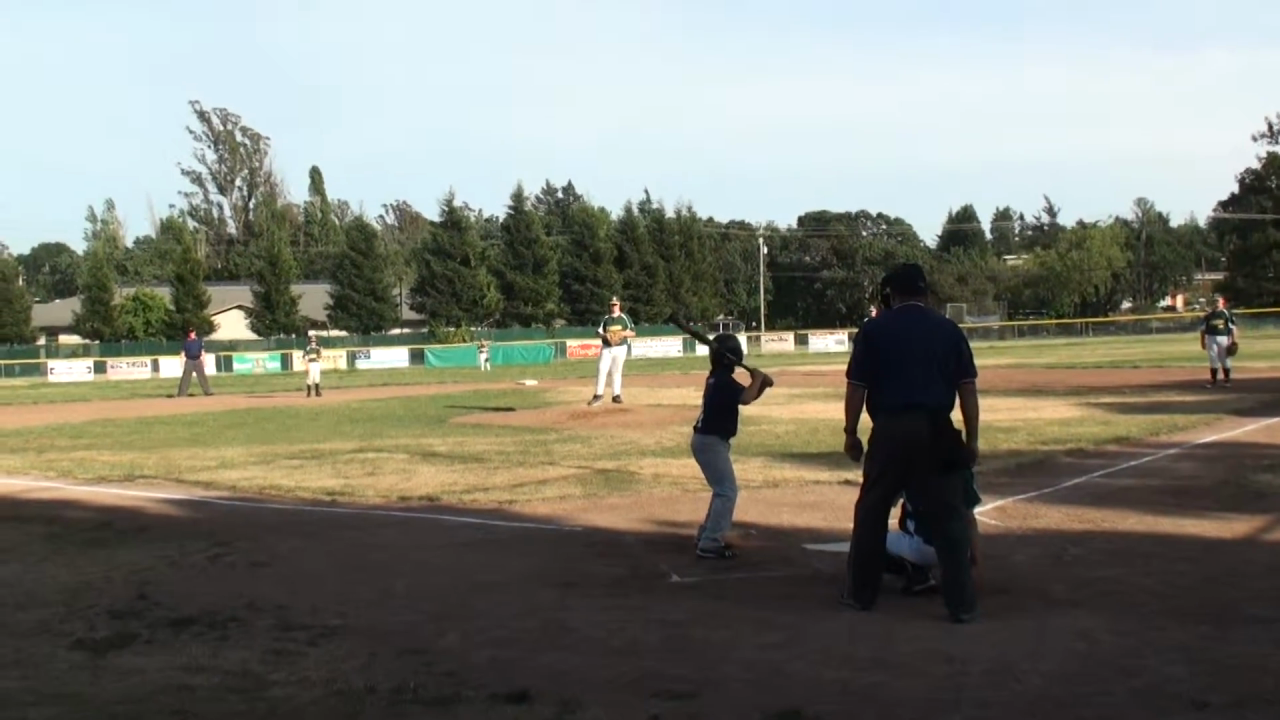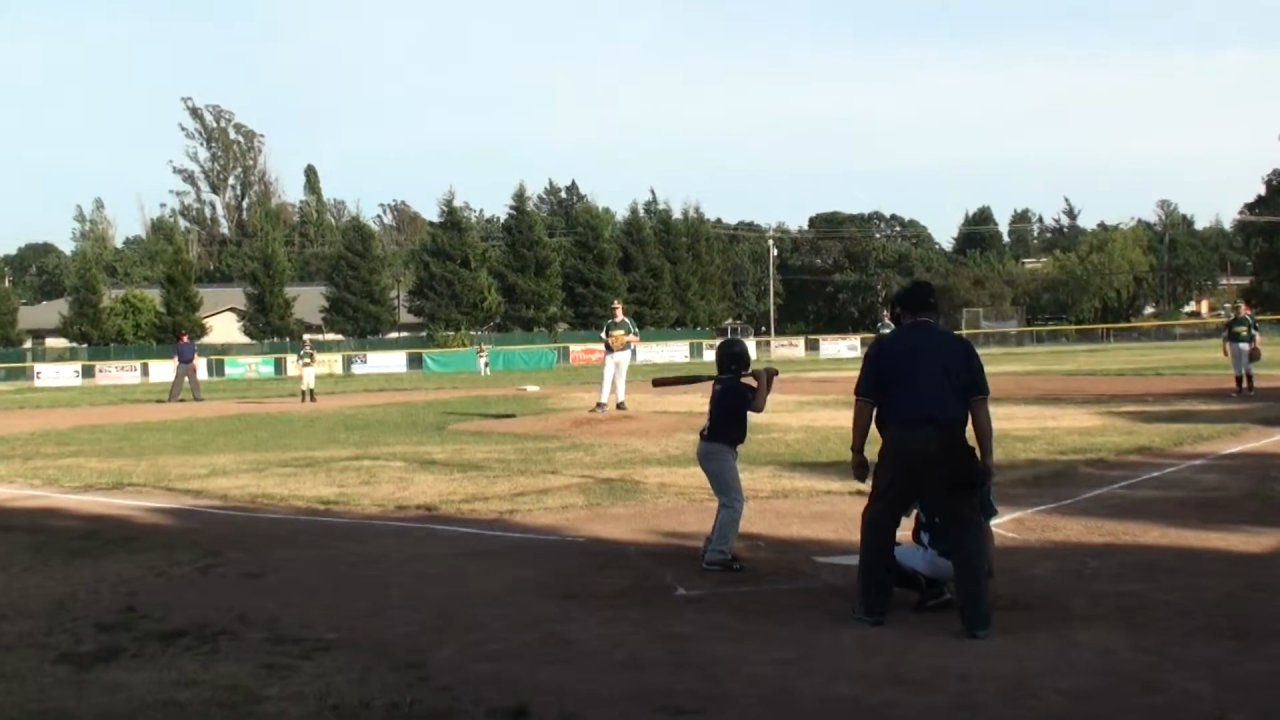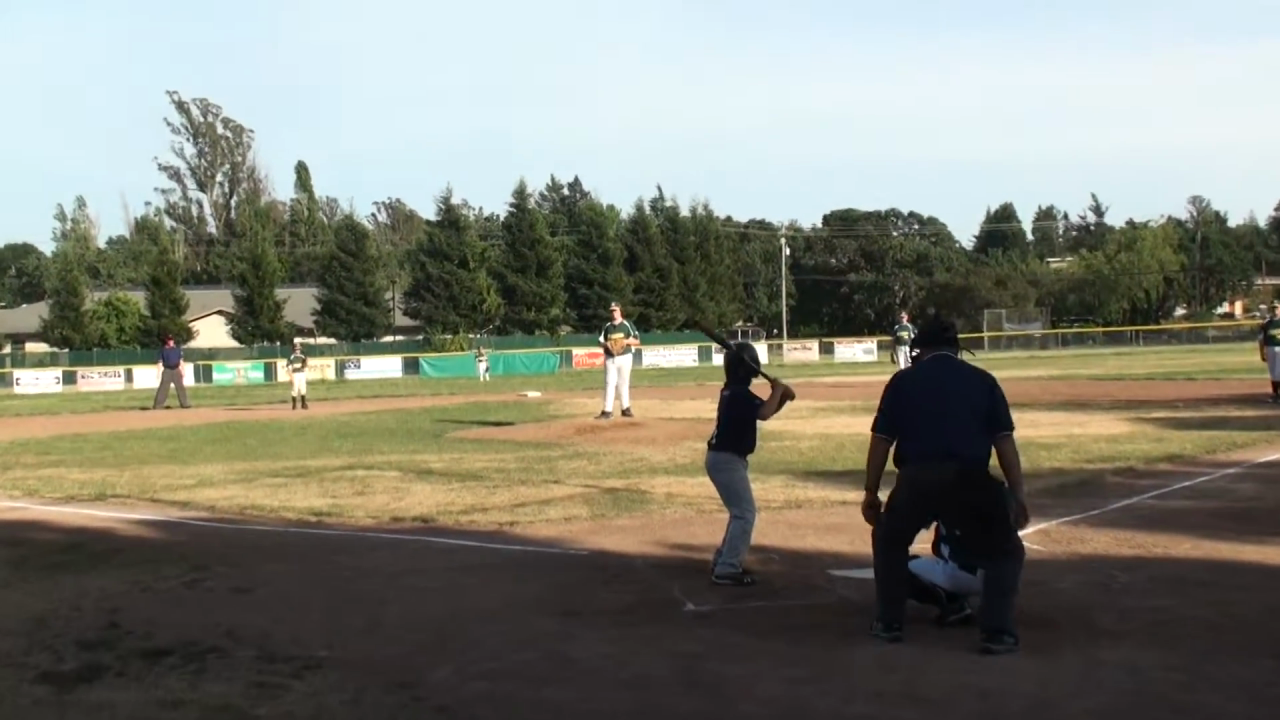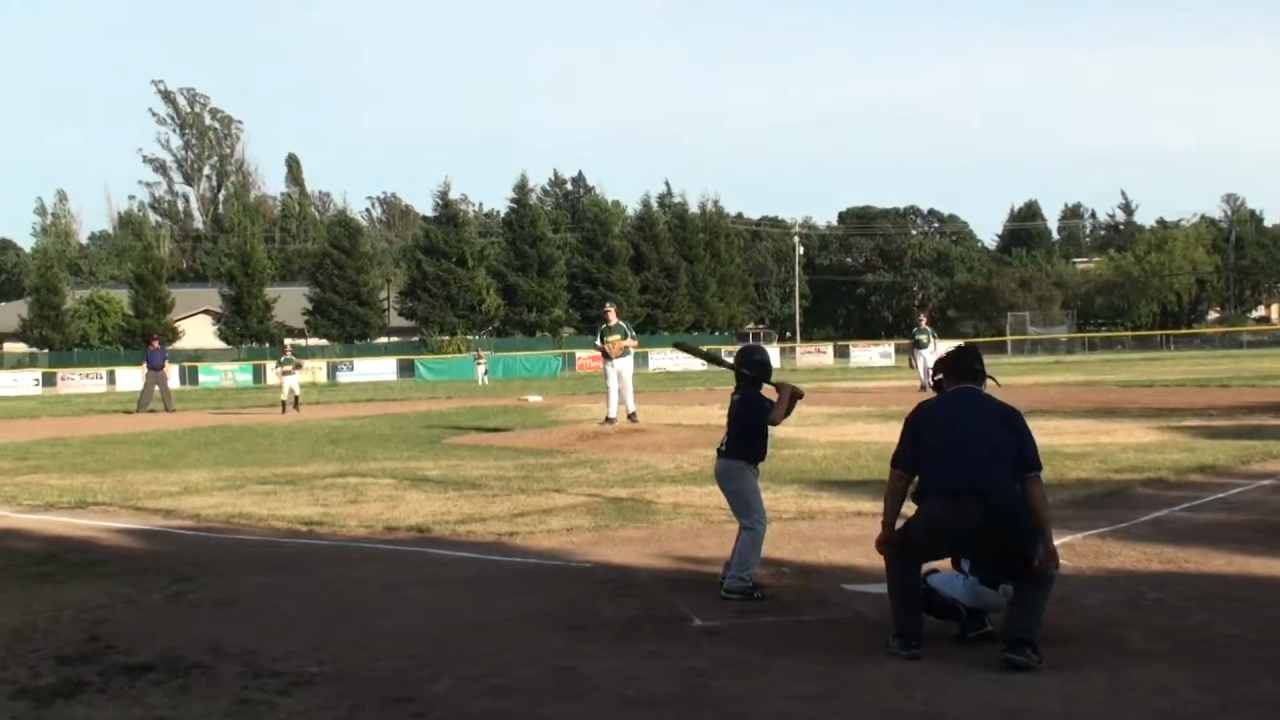
dt=0.3s
person 1, frame 1
left shoulder: (874, 329)
right shoulder: (948, 329)
left elbow: (856, 387)
right elbow: (967, 388)
left wrist: (851, 433)
right wrist: (971, 438)
left hip: (889, 431)
right hip: (935, 431)
left knee: (872, 511)
right knee: (948, 515)
left ankle: (861, 593)
right ankle: (961, 603)
person 1, frame 2
left shoulder: (884, 346)
right shoulder: (960, 346)
left elbow: (865, 404)
right elbow: (979, 405)
left wrist: (857, 452)
right wrist: (987, 458)
left hip: (899, 446)
right hip: (948, 446)
left knee: (878, 525)
right knee: (966, 531)
left ankle: (872, 607)
right ankle: (977, 618)
person 1, frame 3
left shoulder: (903, 381)
right shoulder: (982, 380)
left elbow: (881, 441)
right elbow: (1005, 442)
left wrist: (871, 492)
right wrist: (1017, 496)
left hip: (917, 478)
right hip: (969, 480)
left knee: (888, 539)
right knee: (1005, 551)
left ankle: (889, 623)
right ankle: (997, 632)
person 1, frame 4
left shoulder: (925, 412)
right shoulder: (1008, 415)
left elbow: (899, 477)
right elbow: (1032, 482)
left wrist: (887, 527)
right wrist: (1046, 541)
left hip: (937, 517)
right hip: (995, 520)
left knee: (899, 553)
right knee: (1037, 571)
left ankle: (906, 638)
right ankle: (1020, 642)
person 2, frame 1
left shoulder: (718, 378)
right shoulder: (723, 381)
left elbow: (746, 396)
right elbow: (745, 399)
left wrist: (761, 383)
right wrist: (757, 379)
left hip: (708, 439)
right hip: (711, 442)
left knee: (722, 490)
right knee: (727, 492)
left ankle: (707, 536)
right ankle: (710, 544)
person 2, frame 2
left shoulder: (725, 384)
right shoulder: (732, 387)
left elbow: (757, 396)
right elbow: (758, 406)
left wrist: (766, 379)
right wrist: (762, 379)
left hip: (715, 448)
right hip: (718, 450)
left knee: (729, 500)
right knee: (733, 502)
left ankle: (713, 548)
right ankle: (716, 556)
person 2, frame 3
left shoulder: (733, 391)
right shoulder: (739, 394)
left elbow: (765, 409)
right elbow: (764, 414)
left wrist: (782, 396)
right wrist: (777, 391)
left hip: (724, 457)
right hip: (727, 459)
left knee: (740, 511)
right knee: (745, 513)
left ankle: (724, 561)
right ankle: (726, 570)
person 2, frame 4
left shoulder: (746, 395)
right shoulder: (750, 397)
left elbow: (781, 413)
right elbow: (774, 419)
left wrist: (791, 397)
right wrist: (784, 393)
left hip: (735, 465)
right hip: (737, 467)
left knee: (750, 522)
right knee: (755, 524)
left ankle: (733, 574)
right ankle: (736, 583)
